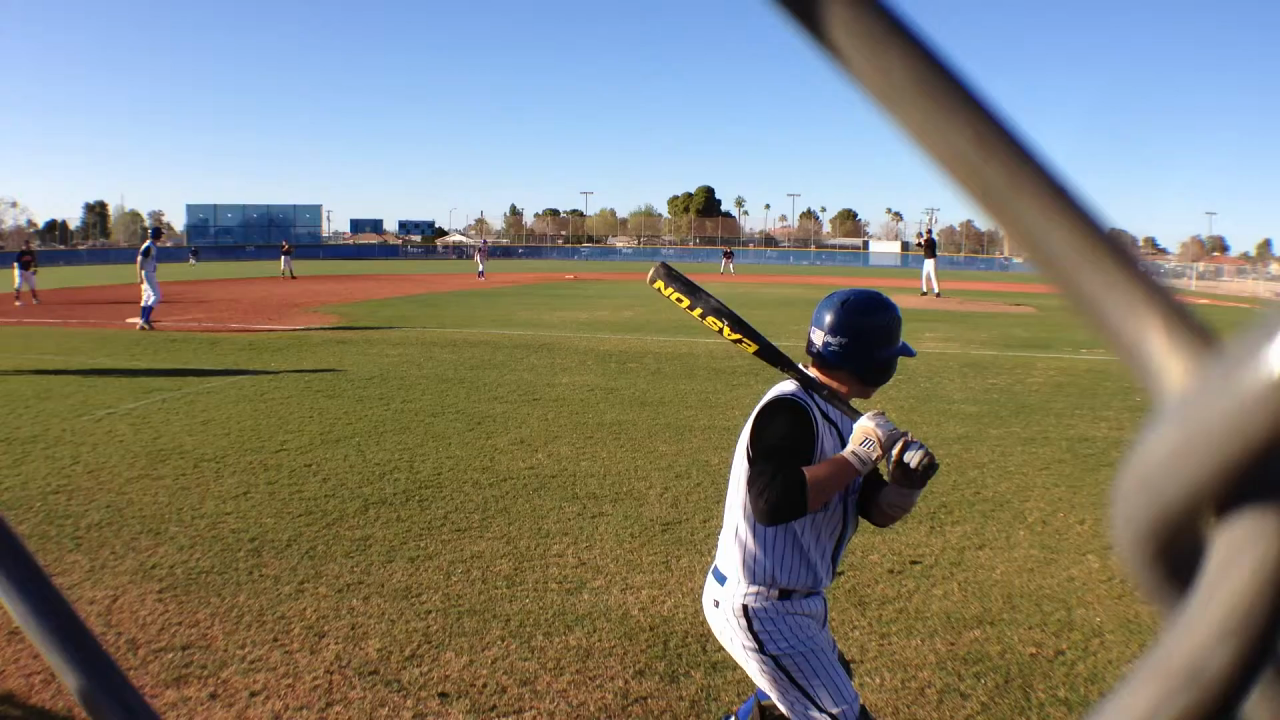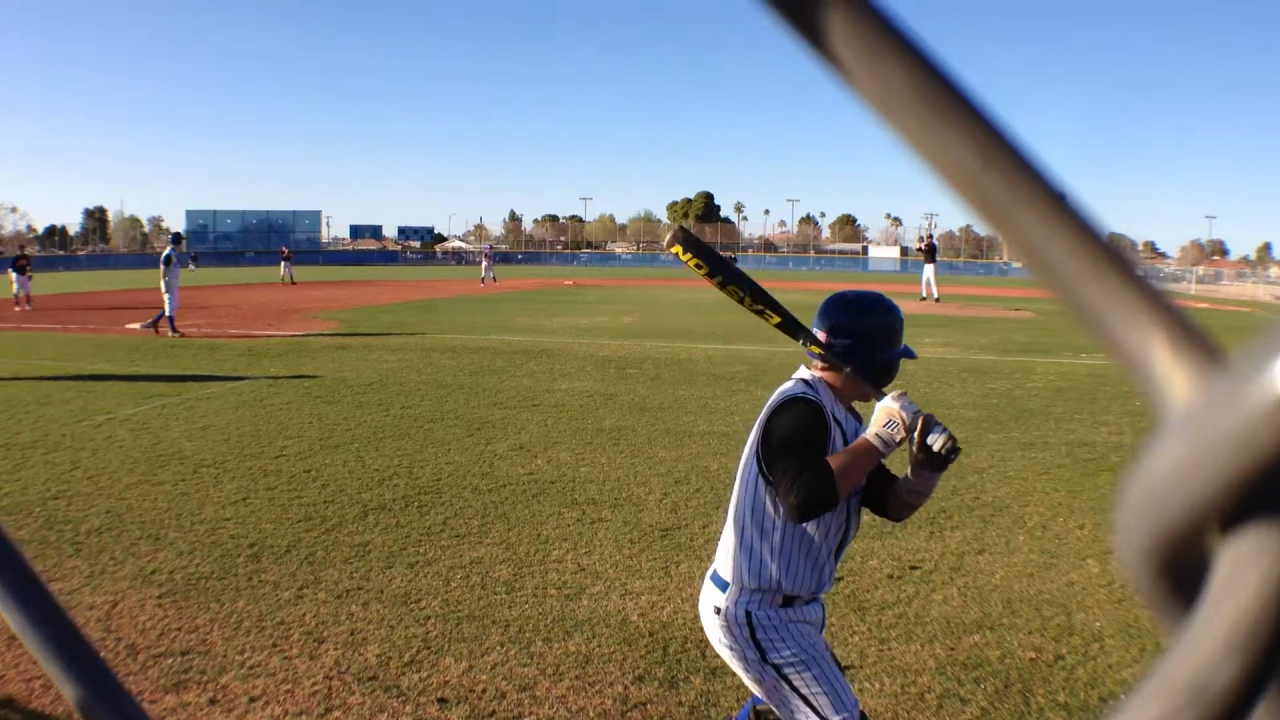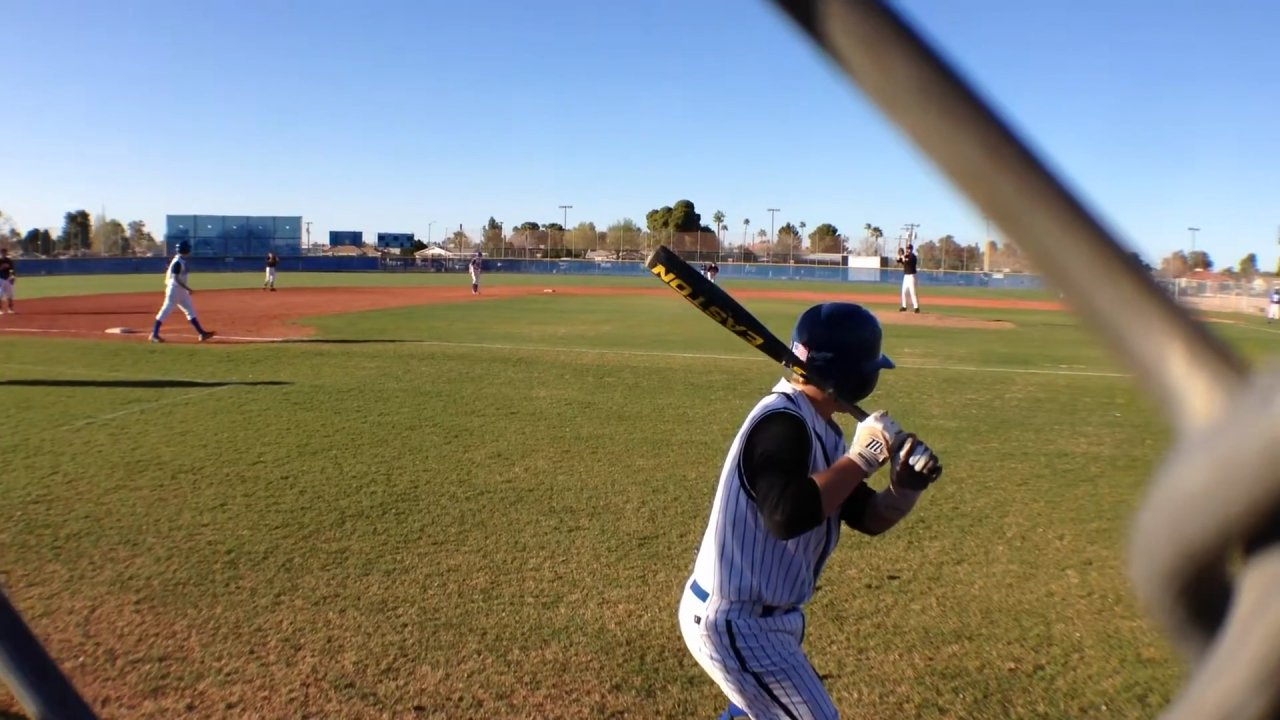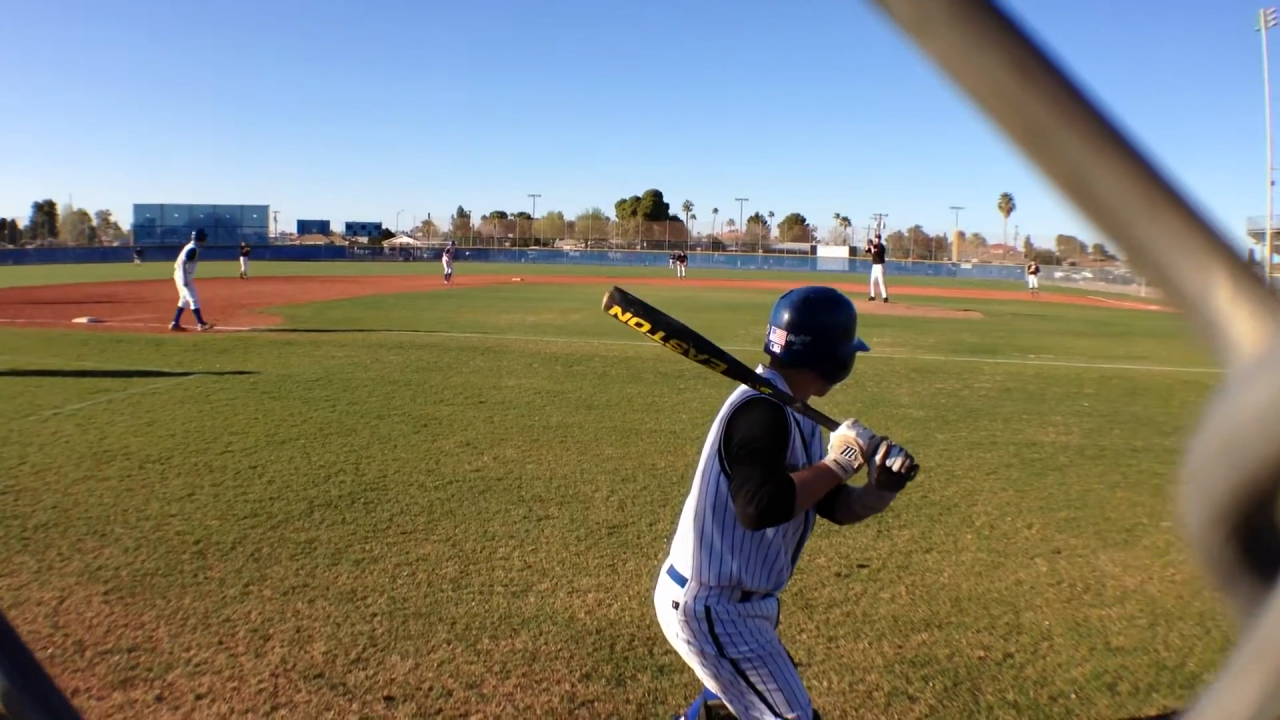
dt=0.5s
person 1, frame 1
left shoulder: (842, 414)
right shoulder: (791, 409)
left elbow: (878, 512)
right elbow: (771, 504)
left wrist: (904, 484)
right wrist: (857, 455)
left hip: (791, 598)
right hip: (759, 606)
person 1, frame 2
left shoulder: (841, 415)
right shoulder: (801, 409)
left elbow: (891, 504)
right elbow: (802, 500)
left wrist: (925, 471)
right wrist: (878, 438)
left hip: (772, 602)
right hip: (757, 612)
person 1, frame 3
left shoulder: (820, 429)
right shoulder: (782, 422)
left elbow: (867, 518)
right elbow: (786, 516)
left wrist: (905, 487)
right wrist: (862, 457)
left hip: (757, 613)
right hip: (737, 623)
person 1, frame 4
left shoulder: (792, 412)
right shoulder: (763, 409)
left elbow: (835, 507)
right elbow: (758, 507)
left wrist: (880, 489)
right wrist: (838, 463)
left hip: (721, 598)
right hip: (714, 608)
